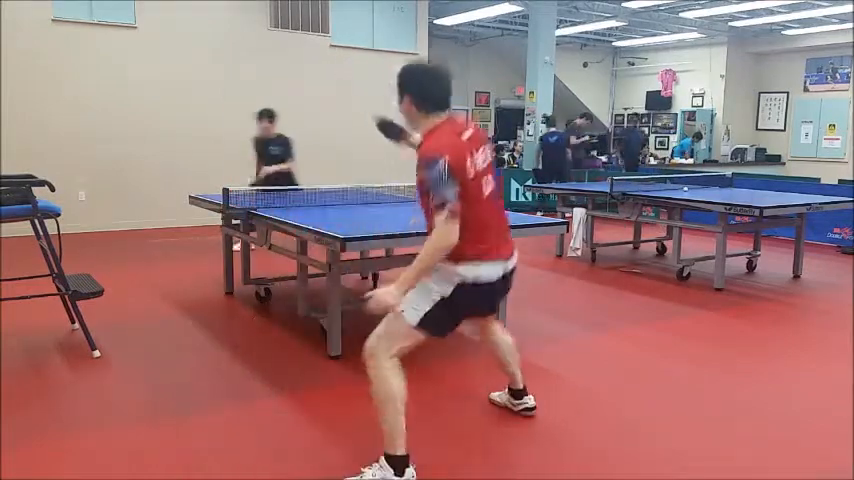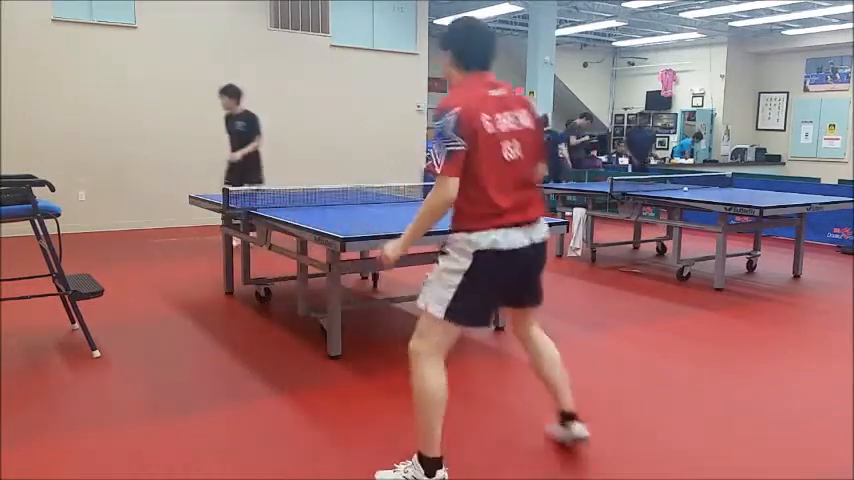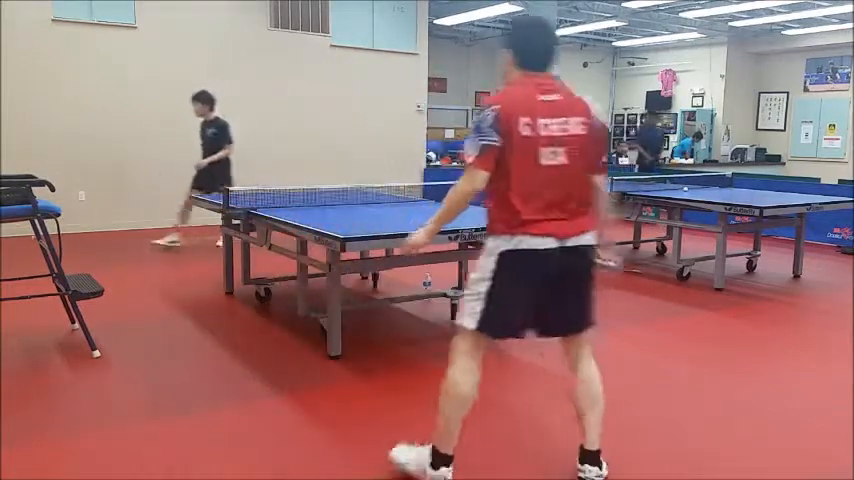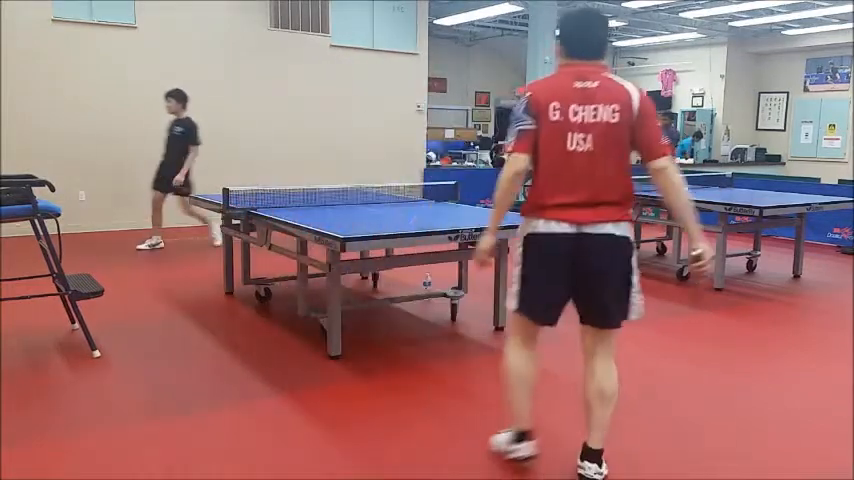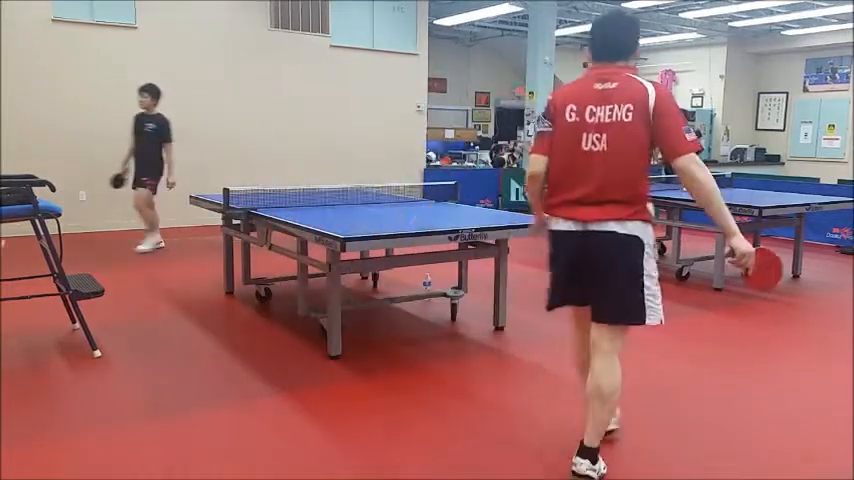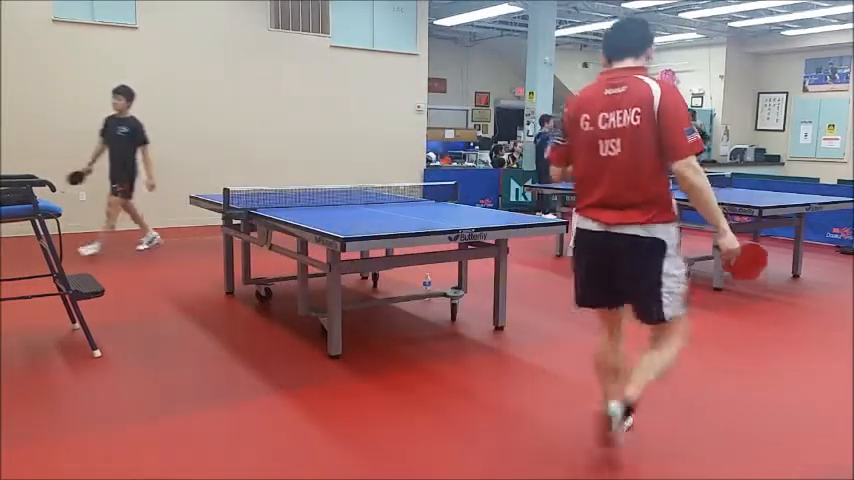
dt=0.2s
person 1, frame 1
left shoulder: (436, 155)
right shoulder: (474, 134)
left elbow: (446, 236)
left wrist: (399, 290)
left hip: (464, 271)
right hip: (499, 265)
left knee: (380, 354)
right knee: (487, 323)
right ankle: (519, 394)
person 1, frame 2
left shoulder: (456, 107)
right shoulder: (522, 103)
left elbow: (447, 191)
left wrist: (403, 242)
left hip: (484, 241)
right hip: (530, 235)
left knee: (426, 349)
right knee: (528, 328)
right ankle: (569, 420)
person 1, frame 3
left shoulder: (500, 106)
right shoulder: (584, 109)
left elbow: (474, 183)
right elbow: (597, 188)
left wrist: (429, 229)
right wrist: (591, 235)
left hip: (517, 248)
right hip: (574, 247)
left knee: (467, 352)
right knee: (579, 353)
person 1, frame 4
left shoulder: (536, 95)
right shoulder: (632, 97)
left elbow: (515, 168)
right elbow: (664, 172)
left wrist: (491, 230)
right wrist: (696, 236)
left hip: (547, 232)
right hip: (609, 235)
left knee: (521, 336)
right knee: (600, 350)
left ankle: (520, 435)
person 1, frame 5
left shoulder: (561, 98)
right shoulder: (652, 95)
left elbow: (536, 170)
right elbow: (689, 169)
left wrist: (539, 215)
right wrist: (732, 233)
left hip: (567, 230)
right hip: (623, 232)
left knee: (586, 330)
right knee: (608, 347)
left ankle: (602, 416)
person 1, frame 6
left shoulder: (578, 103)
right shoulder: (660, 93)
left elbow: (559, 172)
right elbow: (685, 171)
right wrist: (722, 230)
left hip: (593, 230)
right hip: (648, 232)
left knee: (610, 328)
right knee: (670, 335)
left ankle: (616, 407)
right ankle: (624, 403)
person 2, frame 1
left shoulder: (284, 141)
right shoulder: (258, 141)
left elbow: (290, 165)
left wrist: (273, 169)
right wrist: (256, 177)
left hip: (285, 182)
right hip: (266, 182)
person 2, frame 2
left shoulder: (250, 118)
right shoulder: (228, 118)
left elbow: (257, 142)
left wrist: (241, 153)
left hip: (251, 163)
right hip: (235, 163)
right ankle: (237, 235)
person 2, frame 3
left shoulder: (222, 125)
right shoulder: (204, 125)
left elbow: (228, 150)
left wrist: (208, 160)
left hip: (220, 170)
right hip: (205, 170)
right knee: (188, 202)
right ankle: (175, 237)
person 2, frame 4
left shoulder: (189, 125)
right shoulder: (173, 124)
left elbow: (193, 152)
left wrist: (182, 173)
left hip: (179, 172)
right hip: (165, 169)
left knee: (187, 209)
right knee: (156, 203)
left ankle: (212, 227)
right ankle: (156, 239)
person 2, frame 5
left shoulder: (161, 122)
right shoulder: (138, 118)
left elbow: (168, 149)
left wrist: (171, 174)
right wrist: (125, 164)
left hip: (152, 169)
right hip: (140, 168)
left knee: (139, 203)
right knee: (149, 204)
left ankle: (153, 235)
right ankle: (156, 238)
person 2, frame 6
left shoulder: (135, 125)
right shoulder: (109, 121)
left elbow: (144, 152)
right elbow: (102, 144)
left wrist: (149, 176)
right wrist: (90, 164)
left hip: (126, 174)
right hip: (114, 172)
left knee: (111, 211)
right knee: (128, 208)
left ankle: (97, 245)
right ankle: (151, 235)
